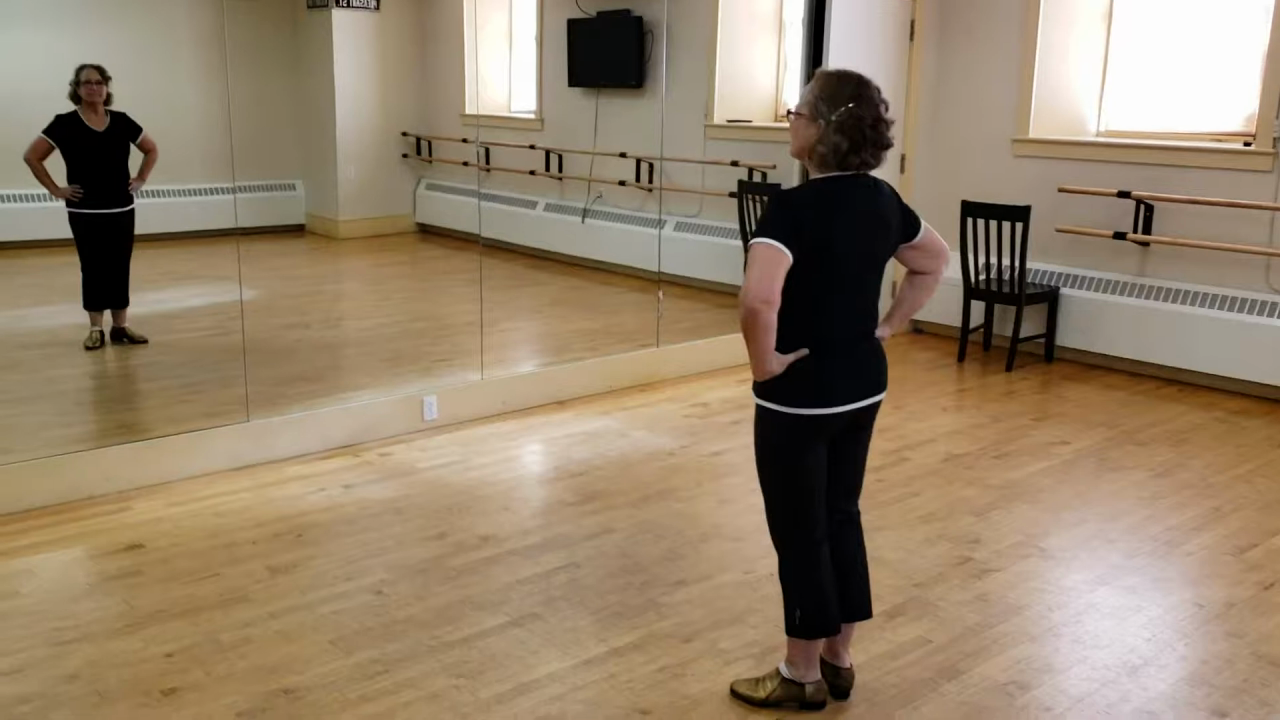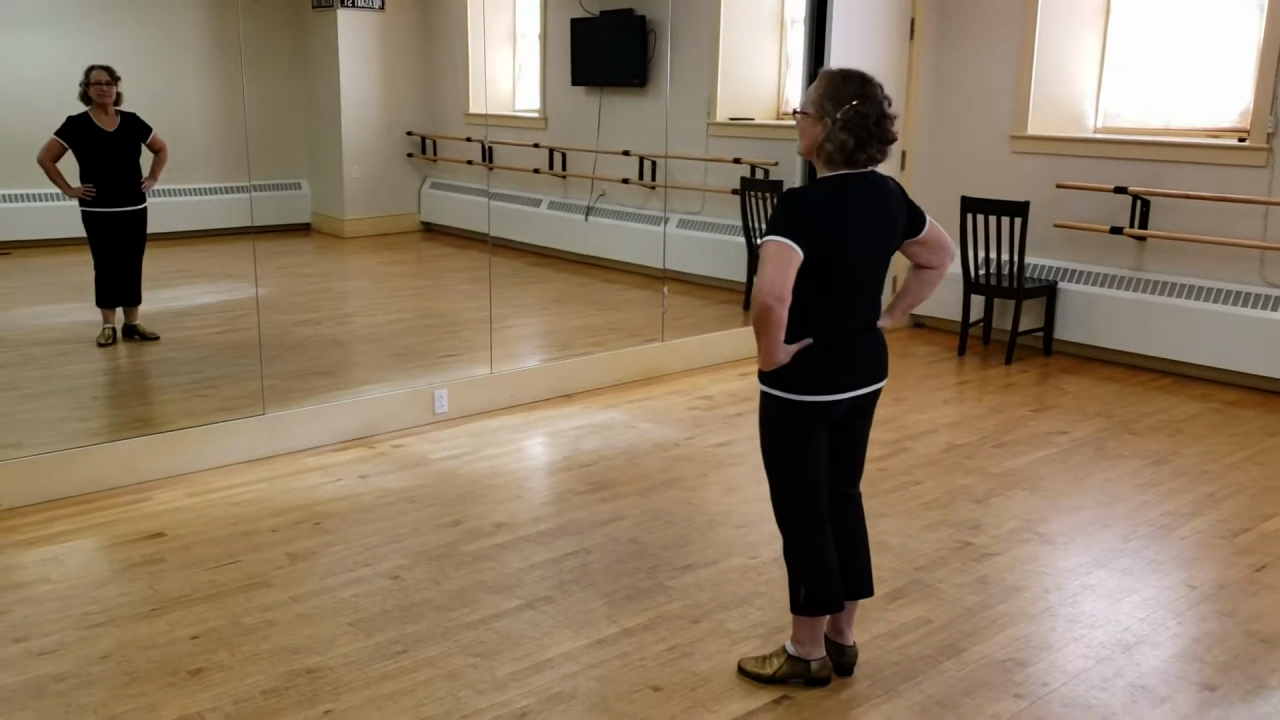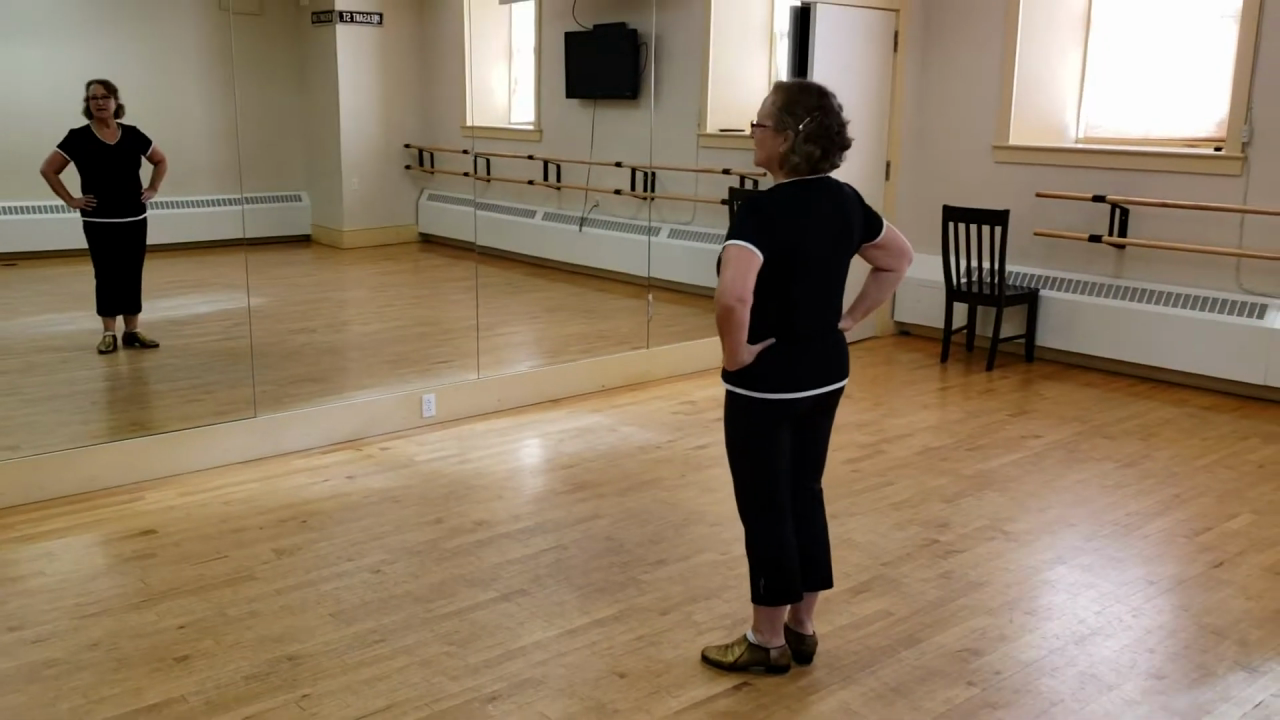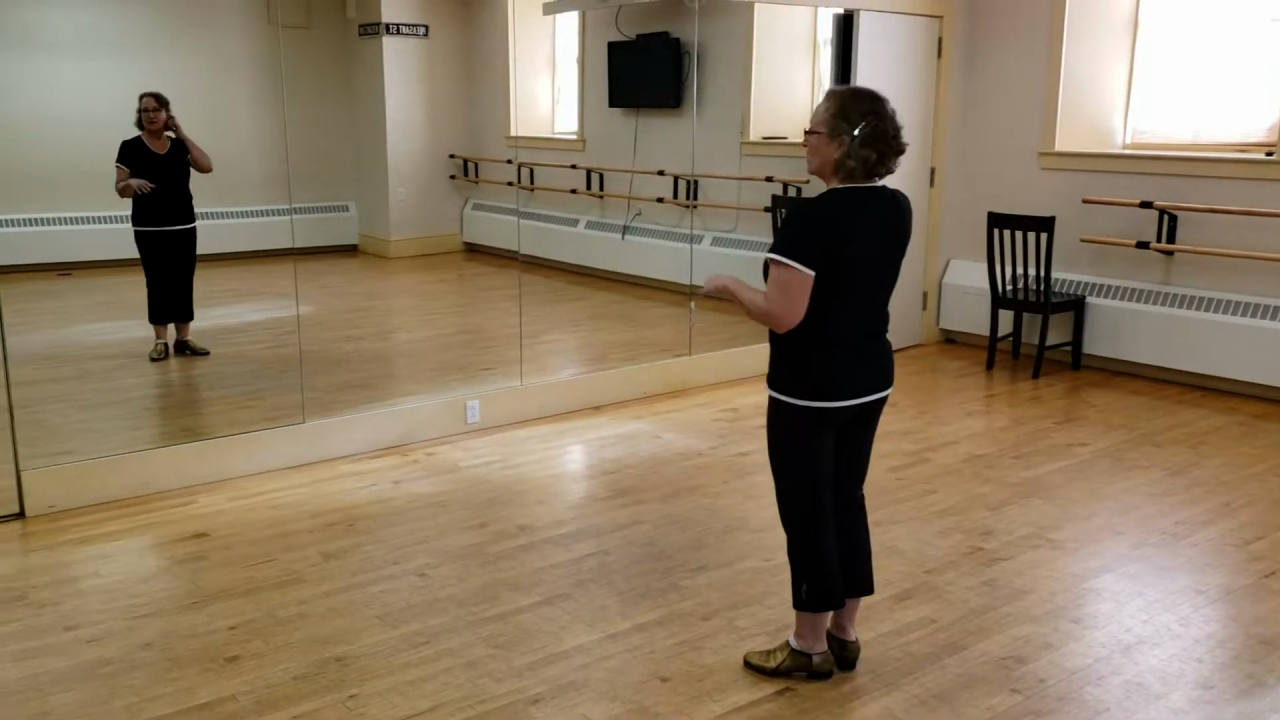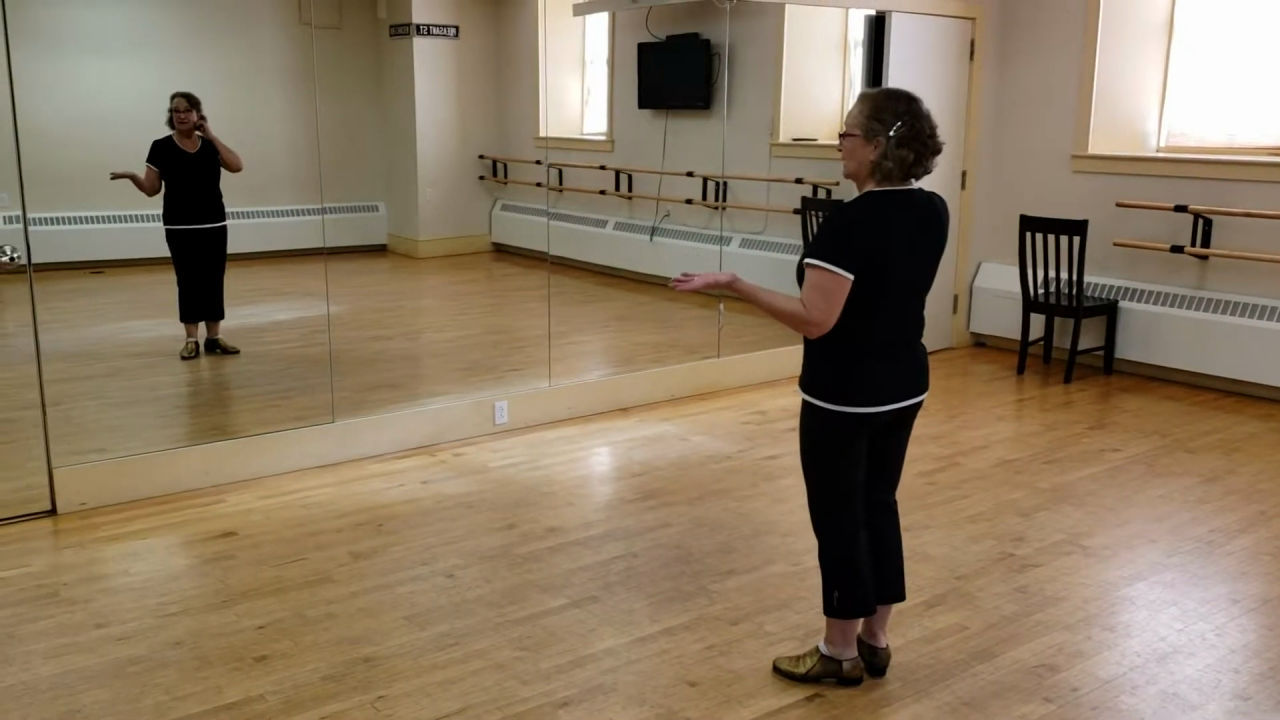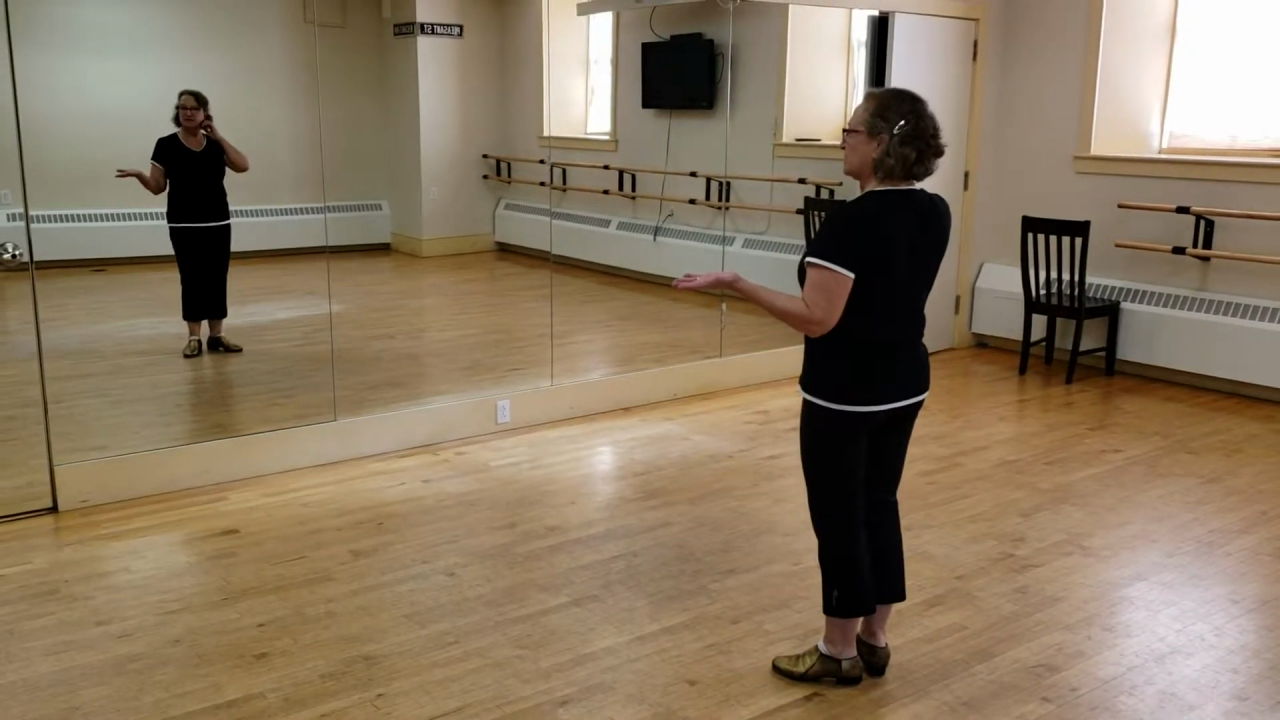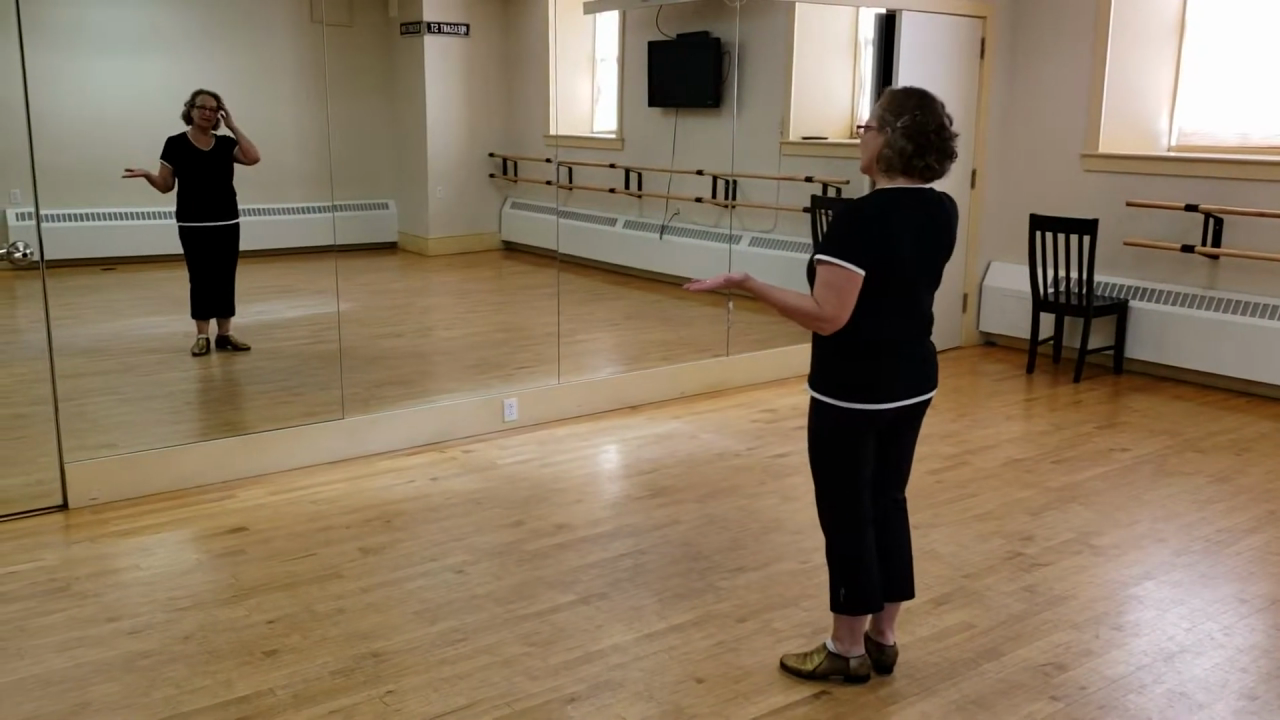
dt=0.7s
person 1, frame 1
left shoulder: (793, 207)
right shoulder: (880, 199)
left elbow: (758, 299)
right elbow: (935, 261)
left wrist: (765, 361)
left hip: (800, 396)
right hip: (863, 385)
left knee: (799, 530)
right knee: (841, 516)
left ankle: (803, 676)
right ankle: (839, 661)
person 1, frame 2
left shoulder: (802, 205)
right shoulder: (887, 195)
left elbow: (771, 295)
right elbow: (940, 255)
left wrist: (771, 353)
left hip: (803, 385)
right hip: (864, 373)
left knee: (803, 512)
right knee: (842, 499)
left ankle: (808, 652)
right ankle: (842, 638)
person 1, frame 3
left shoulder: (762, 210)
right shoulder: (843, 200)
left elbow: (732, 297)
right elbow: (898, 258)
left wrist: (736, 353)
right wrist: (849, 317)
left hip: (767, 384)
right hip: (826, 374)
left knee: (766, 507)
right knee: (805, 494)
left ankle: (767, 641)
right ankle: (802, 628)
person 1, frame 4
left shoulder: (813, 218)
right shoulder: (896, 210)
left elbow: (781, 314)
left wrist: (730, 285)
left hip: (810, 391)
right hip: (871, 381)
left knee: (808, 513)
right knee: (846, 500)
left ankle: (810, 647)
right ankle: (845, 635)
person 1, frame 5
left shoulder: (852, 222)
right shoulder: (933, 212)
left elbow: (813, 318)
left wrist: (732, 283)
left hip: (844, 396)
right hip: (905, 386)
left knee: (839, 518)
right knee: (879, 507)
left ankle: (840, 653)
right ankle: (876, 641)
person 1, frame 6
left shoulder: (852, 221)
right shoulder: (934, 214)
left elbow: (816, 317)
left wrist: (736, 284)
left hip: (844, 395)
right hip: (904, 386)
left knee: (839, 517)
right knee: (879, 506)
left ankle: (839, 652)
right ankle: (875, 640)
person 1, frame 7
left shoulder: (861, 217)
right shoulder: (942, 212)
left elbow: (827, 315)
left wrist: (745, 283)
left hip: (852, 393)
right hip: (913, 384)
left knee: (847, 515)
right knee: (887, 504)
left ankle: (847, 650)
right ankle: (883, 638)
person 2, frame 1
left shoulder: (122, 122)
right shoulder: (65, 124)
left elbow: (151, 149)
right elbow: (32, 156)
left wrist: (141, 179)
right wrist: (55, 189)
left hip: (121, 209)
right hip: (85, 212)
left knee: (120, 268)
right knee: (93, 269)
left ankle: (121, 326)
right ankle: (96, 329)
person 2, frame 2
left shoulder: (132, 122)
right shoulder: (76, 125)
left elbow: (161, 149)
right elbow: (45, 157)
left wrist: (153, 178)
right wrist: (68, 189)
left hip: (134, 208)
right hip: (98, 211)
left knee: (132, 266)
right knee: (106, 267)
left ankle: (132, 323)
right ankle: (108, 326)
person 2, frame 3
left shoulder: (132, 135)
right shoulder: (79, 137)
left elbow: (160, 160)
right elbow: (48, 169)
left wrist: (153, 189)
right wrist: (70, 200)
left hip: (134, 218)
right hip: (99, 220)
left knee: (132, 274)
right knee: (106, 275)
left ankle: (133, 331)
right ankle: (109, 334)
person 2, frame 4
left shoulder: (180, 146)
right shoulder: (130, 148)
left elbow: (206, 166)
right elbow: (120, 189)
left wrist: (182, 135)
right wrist: (133, 182)
left hip: (183, 226)
right hip: (149, 229)
left knee: (183, 281)
right knee: (157, 282)
left ankle: (184, 338)
right ankle: (160, 341)
person 2, frame 5
left shoulder: (210, 146)
right shoulder: (161, 147)
left elbow: (236, 166)
right elbow: (151, 189)
left wrist: (211, 136)
right wrist: (133, 177)
left hip: (214, 224)
right hip: (180, 227)
left knee: (214, 280)
right knee: (188, 281)
left ankle: (214, 336)
right ankle: (191, 340)
person 2, frame 6
left shoulder: (215, 145)
right shoulder: (166, 145)
left elbow: (242, 165)
right elbow: (158, 186)
left wrist: (219, 137)
right wrist: (139, 175)
left hip: (218, 222)
right hip: (184, 225)
left knee: (217, 278)
right knee: (191, 279)
left ankle: (217, 335)
right ankle: (194, 338)
person 2, frame 7
left shoulder: (226, 143)
right shoulder: (176, 144)
left elbow: (253, 157)
right elbow: (166, 185)
left wrist: (233, 126)
right wrist: (147, 175)
left hip: (227, 222)
right hip: (193, 224)
left knee: (225, 278)
right knee: (200, 278)
left ankle: (225, 334)
right ankle: (202, 336)
